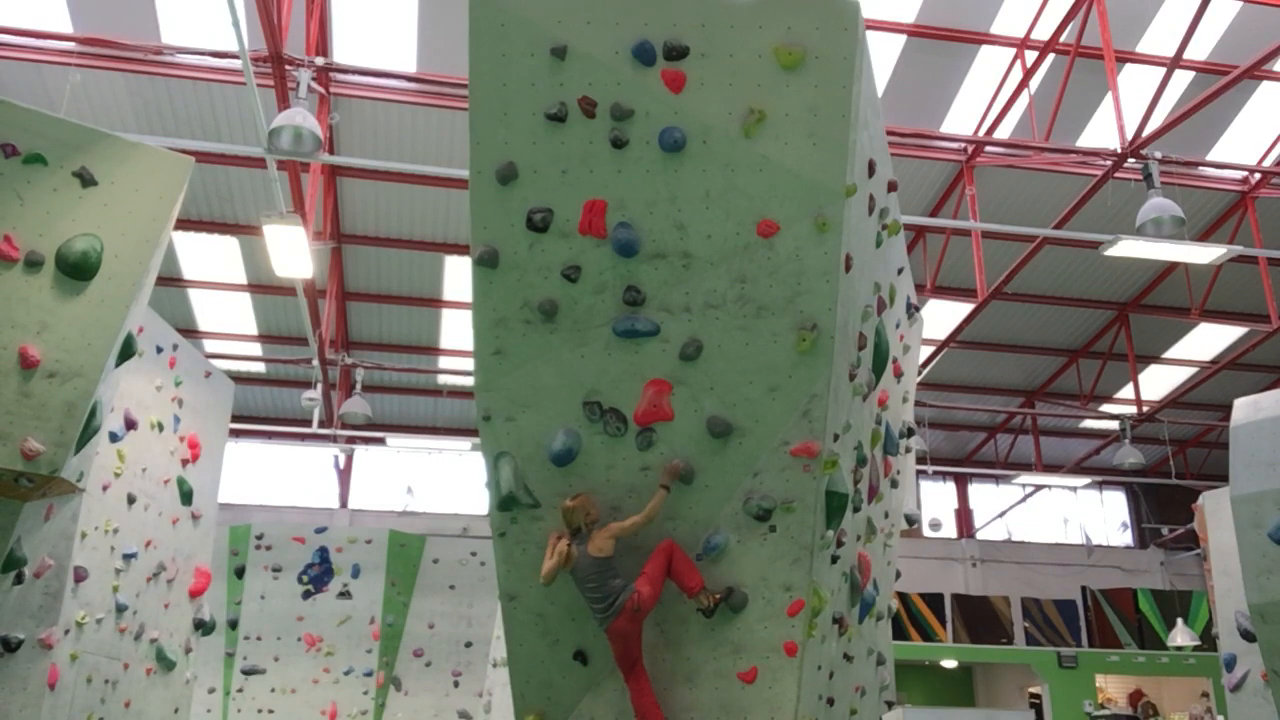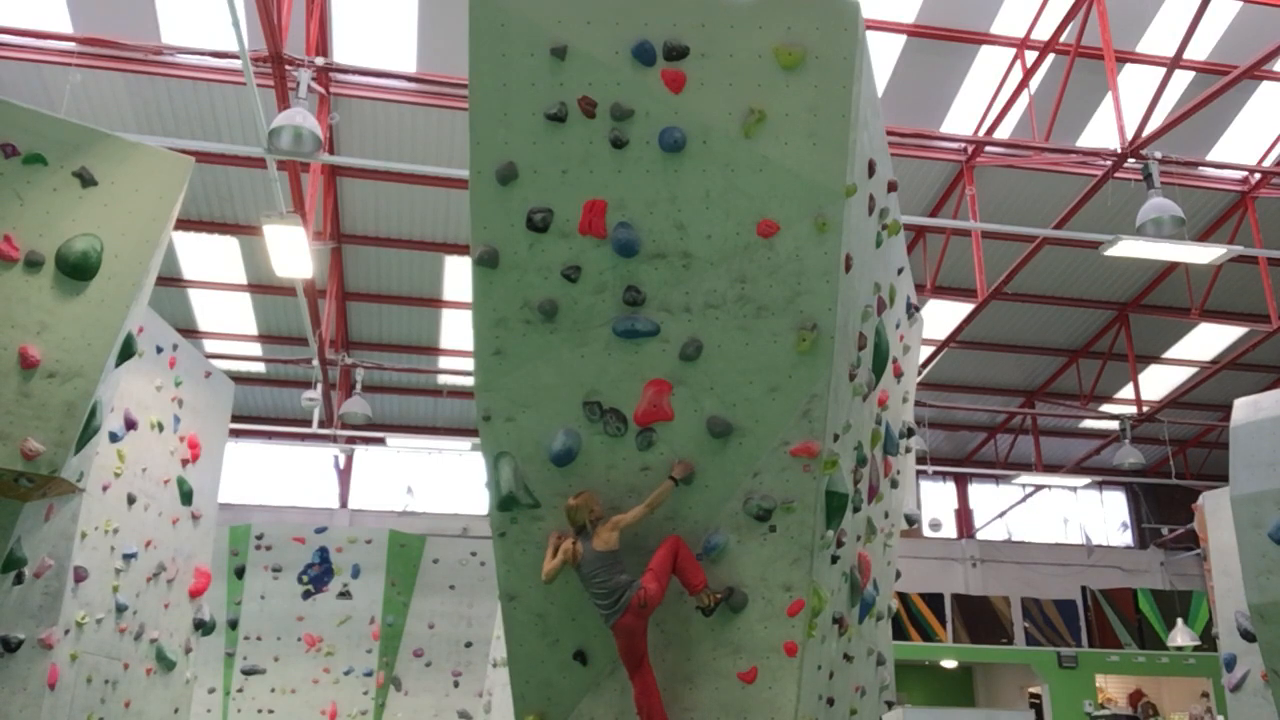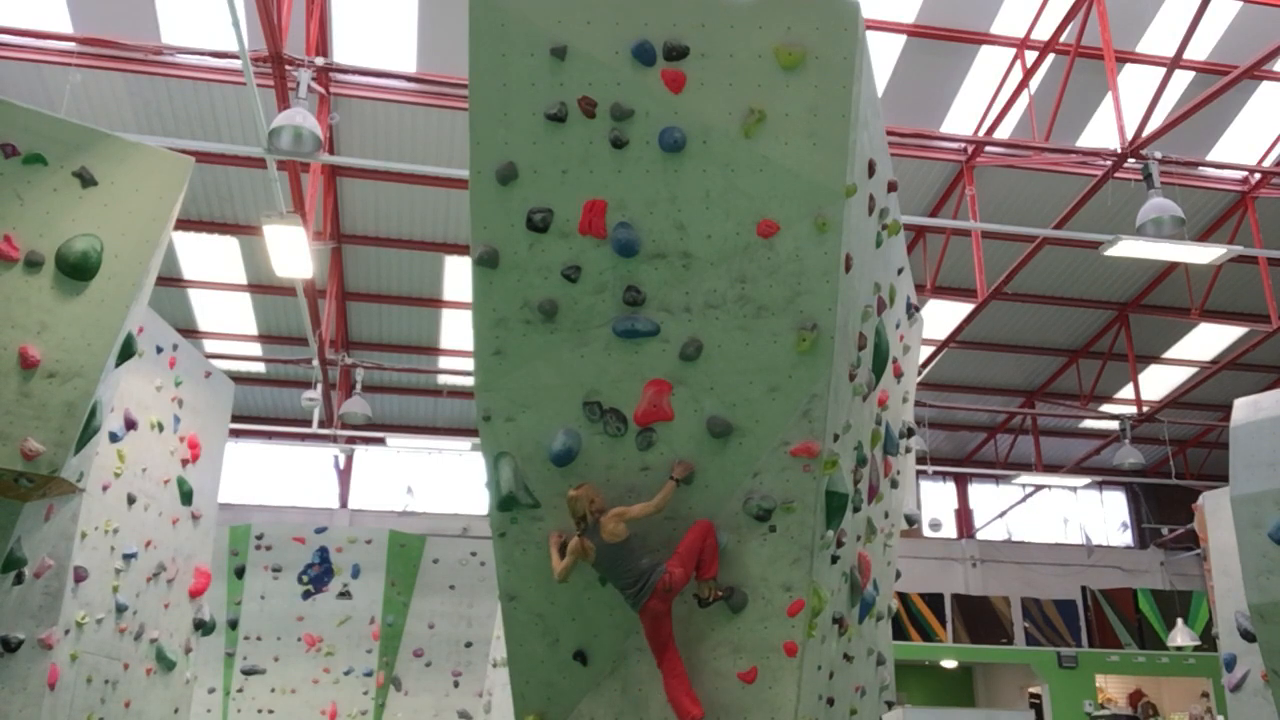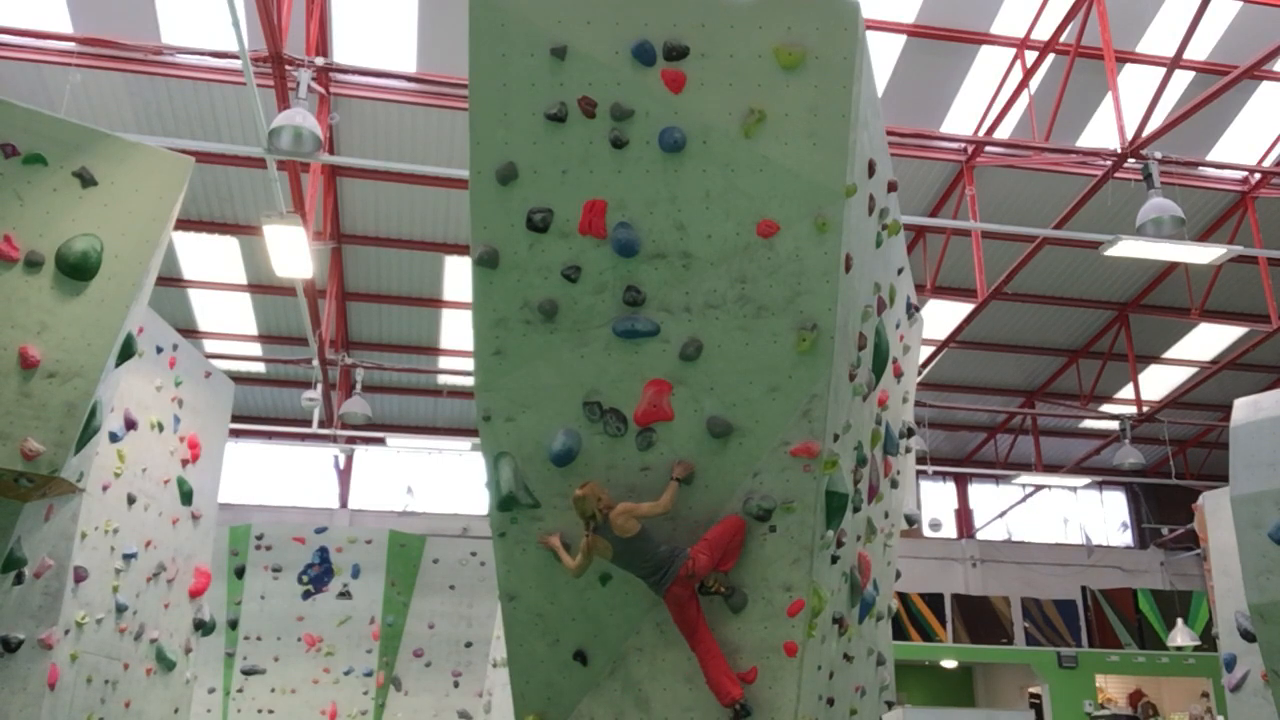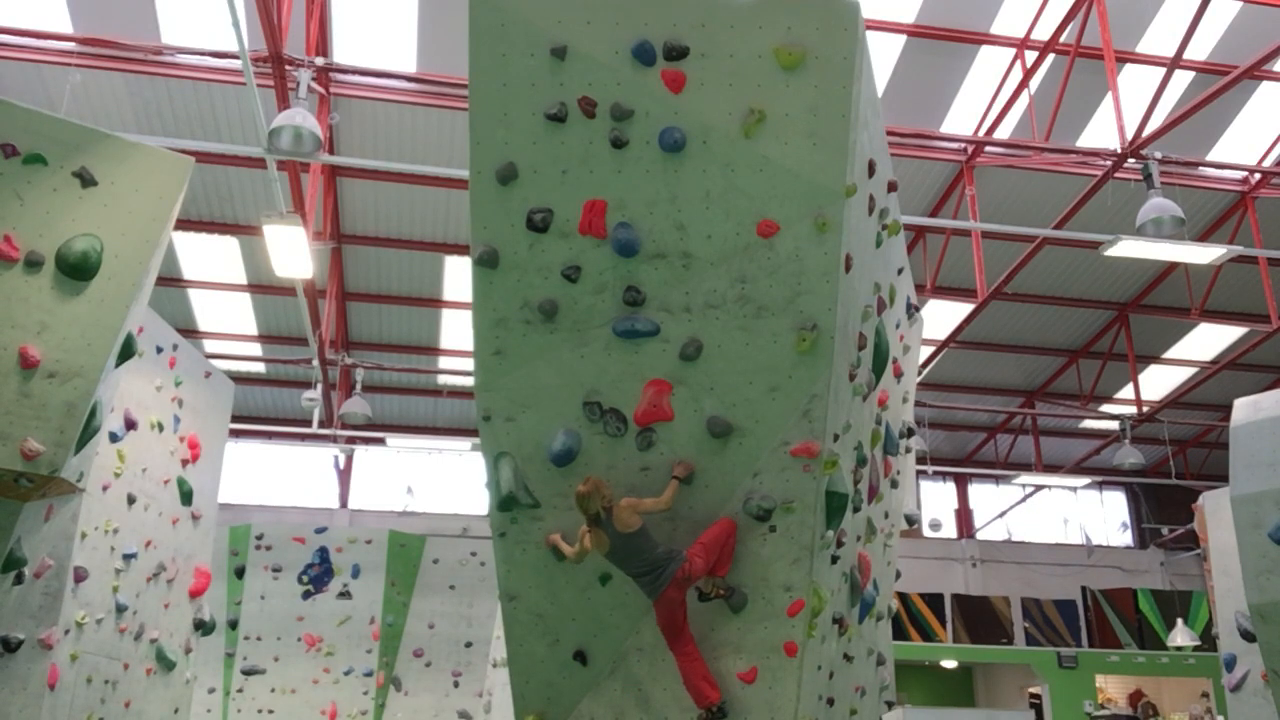
dt=0.4s
person 1, frame 1
left shoulder: (563, 548)
right shoulder: (605, 534)
left elbow: (545, 579)
right elbow: (647, 516)
left wrist: (551, 546)
right wrist: (666, 483)
left hip: (614, 625)
right hip: (634, 602)
left knee: (635, 678)
right knee: (667, 548)
right ankle: (702, 599)
person 1, frame 2
left shoulder: (568, 547)
right shoulder: (609, 528)
left elbow: (546, 576)
right elbow: (649, 505)
left wrist: (551, 546)
right wrist: (674, 477)
left hip: (620, 622)
right hip: (640, 598)
left knee: (641, 678)
right knee: (673, 543)
right ankle: (703, 597)
person 1, frame 3
left shoulder: (576, 544)
right shoulder: (614, 518)
left elbow: (559, 576)
right elbow: (656, 505)
left wrist: (554, 546)
right wrist: (675, 478)
left hip: (645, 606)
right hip: (665, 580)
left knee: (668, 663)
right knee: (703, 527)
right ankle: (706, 589)
person 1, frame 4
left shoulder: (590, 541)
right shoulder: (621, 513)
left elbow: (575, 570)
right elbow: (663, 506)
left wrist: (556, 545)
right wrist: (676, 478)
left hip: (671, 590)
right hip: (687, 565)
left knee: (702, 644)
right knee: (735, 523)
right ankle: (714, 580)
person 1, frame 5
left shoulder: (587, 534)
right shoulder: (624, 508)
left elbow: (575, 557)
right elbow: (664, 503)
left wrist: (557, 541)
right wrist: (677, 477)
left hip: (662, 594)
right hip: (683, 568)
left knee: (682, 648)
right knee: (726, 525)
right ankle: (712, 584)
